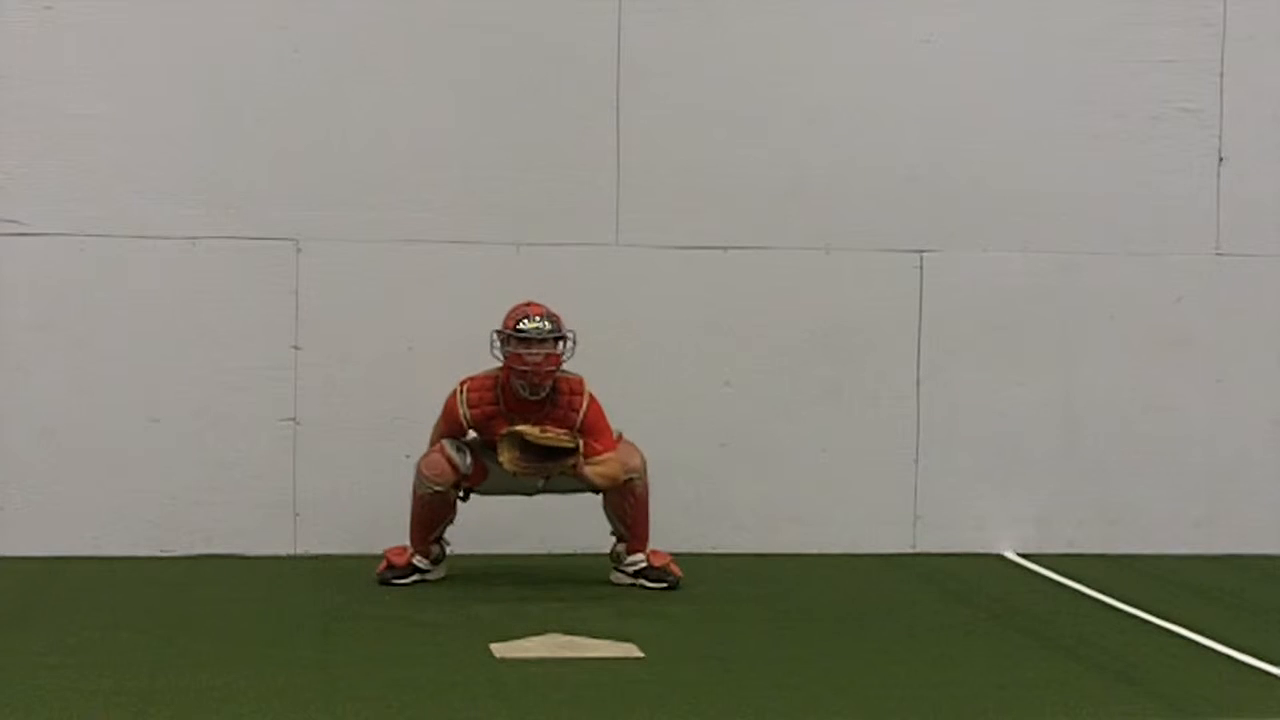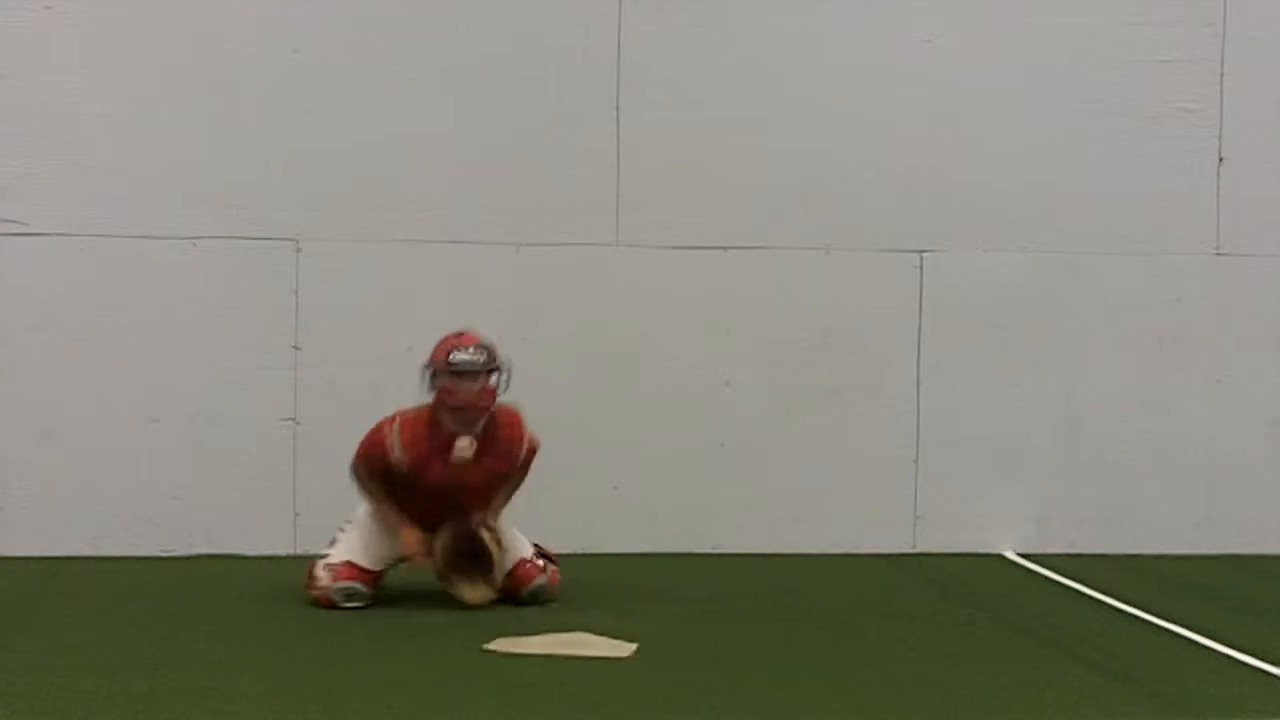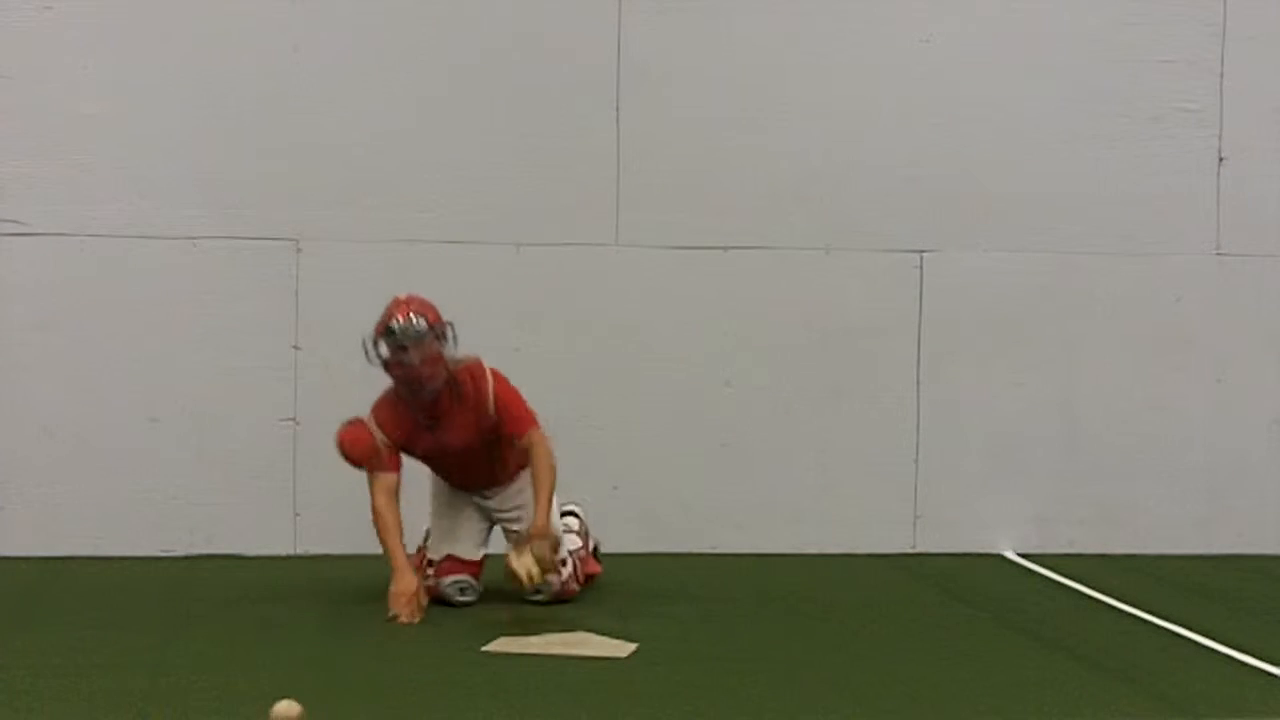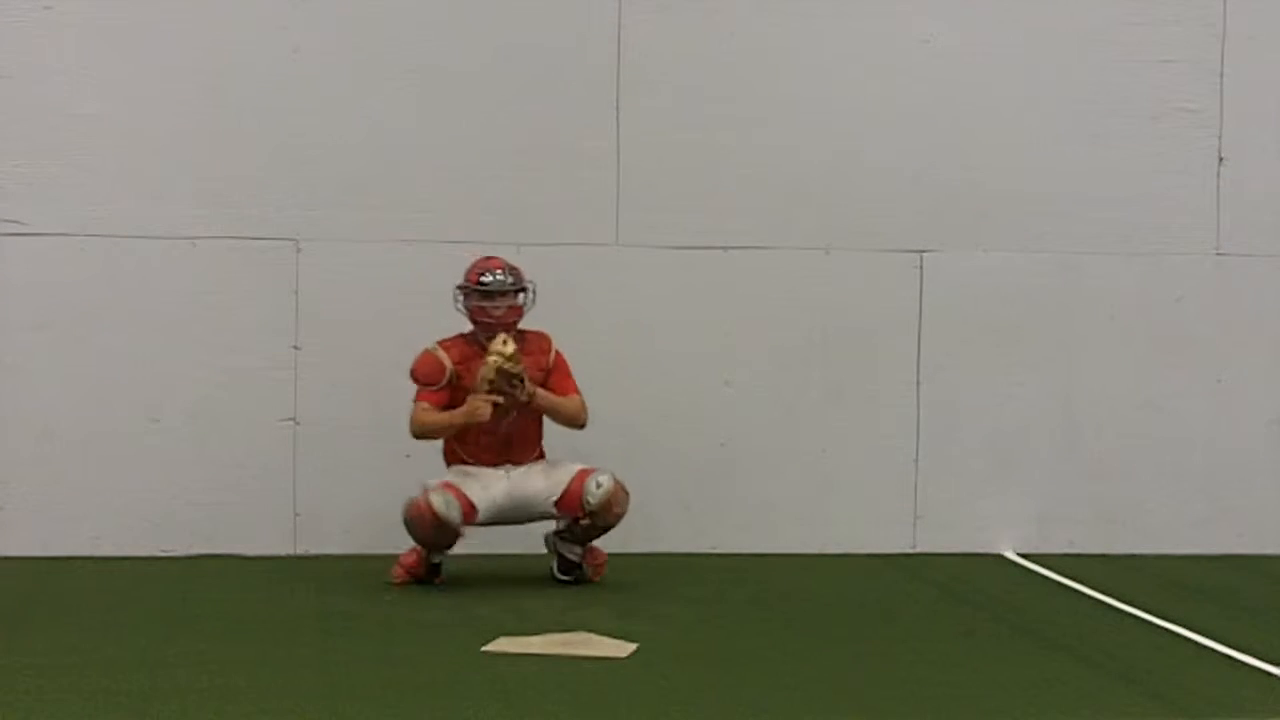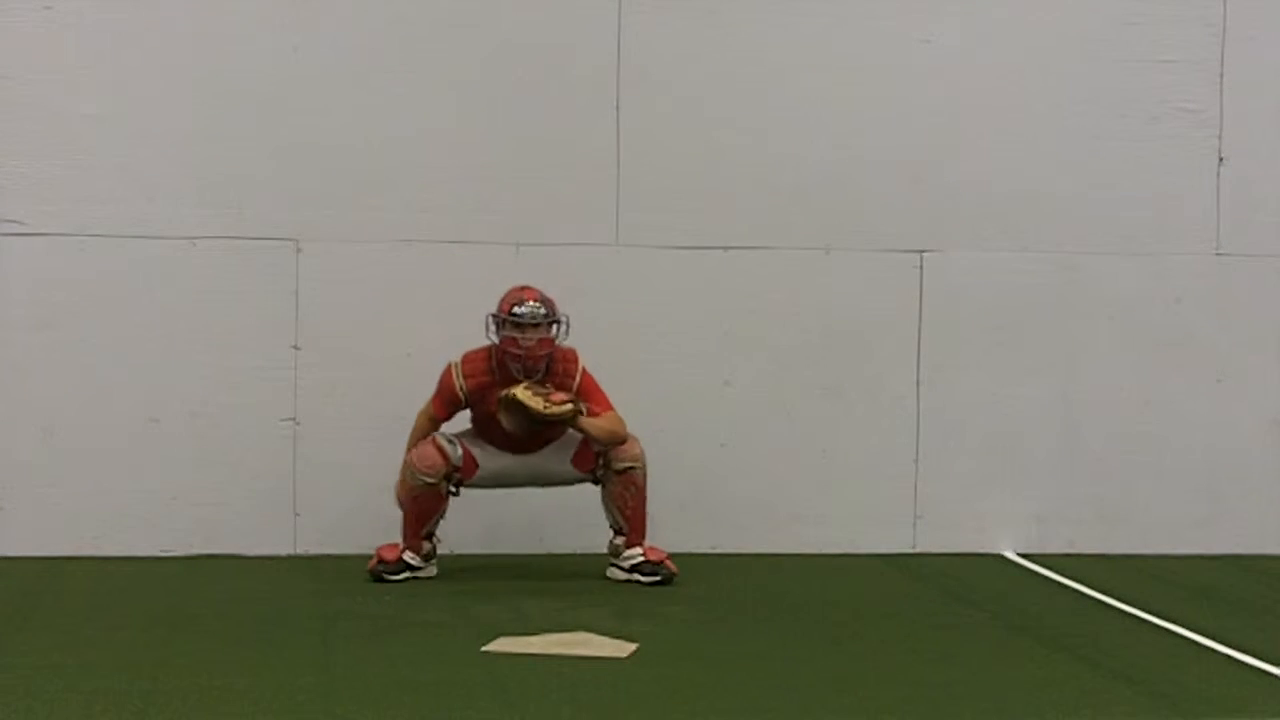
dt=1s
person 1, frame 1
left shoulder: (577, 398)
right shoulder: (473, 395)
left elbow: (614, 472)
right elbow: (441, 440)
left wrist: (584, 472)
right wrist: (436, 486)
right hip: (496, 464)
left knee: (629, 461)
right knee: (434, 465)
left ankle: (632, 559)
right ankle: (424, 556)
person 1, frame 2
left shoulder: (510, 429)
right shoulder: (401, 434)
left elbow: (521, 461)
right elbow: (365, 474)
left wrist: (491, 513)
right wrist: (401, 527)
left hip: (466, 520)
right hip: (396, 515)
left knee: (539, 587)
right knee: (333, 592)
person 1, frame 3
left shoulder: (481, 382)
right shoulder: (384, 416)
left elbow: (538, 450)
right elbow: (384, 497)
left wrist: (541, 524)
right wrist: (401, 571)
left hip: (516, 478)
right hip: (455, 489)
left knee: (551, 587)
right knee: (451, 588)
left ankle: (570, 526)
right ankle: (434, 543)
person 1, frame 4
left shoulder: (541, 349)
right shoulder: (448, 356)
left elbow: (578, 416)
right elbow: (418, 425)
left wrist: (533, 395)
right wrist: (462, 416)
left hip: (532, 474)
right hip: (472, 477)
left knee: (611, 496)
right knee: (423, 512)
left ankle: (568, 545)
right ankle: (433, 551)
person 1, frame 5
left shoulder: (568, 367)
right shoulder: (470, 371)
left elbow: (618, 432)
right elbow: (430, 417)
left wrist: (577, 420)
right wrist: (404, 476)
left hip: (552, 452)
right hip: (490, 454)
left knee: (626, 451)
right knee: (426, 459)
left ankle: (629, 554)
right ankle: (416, 554)
